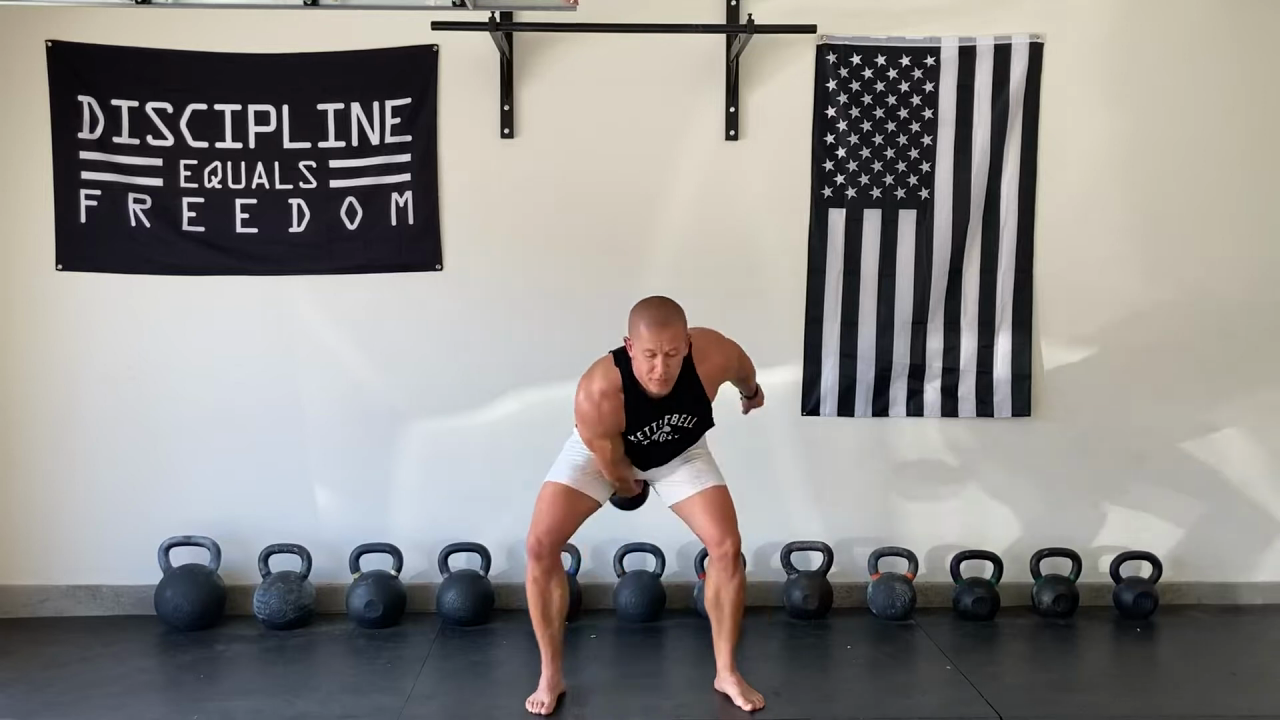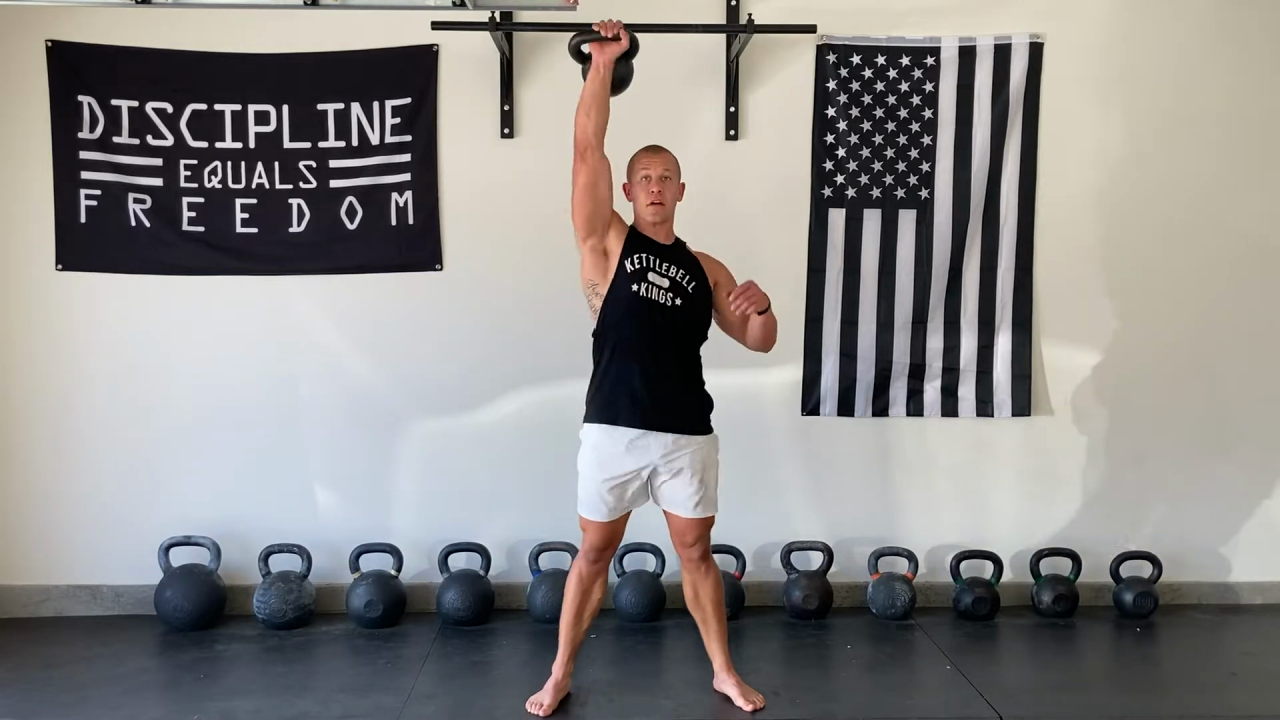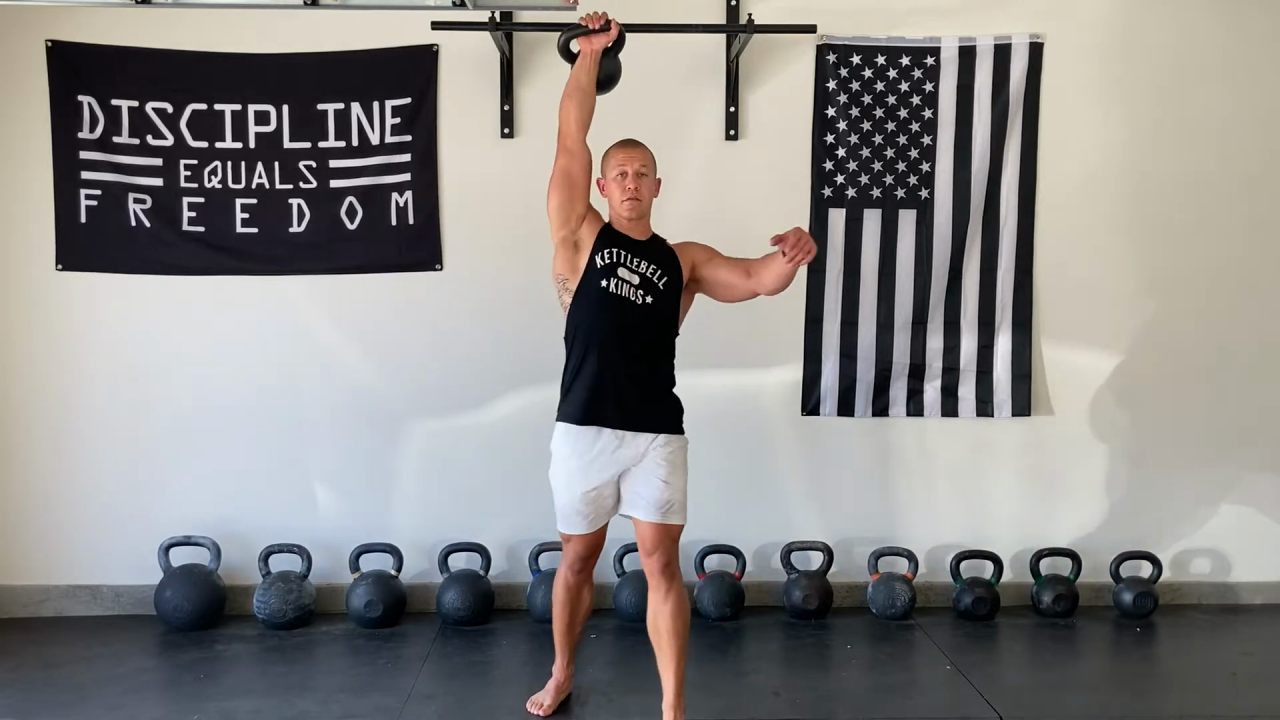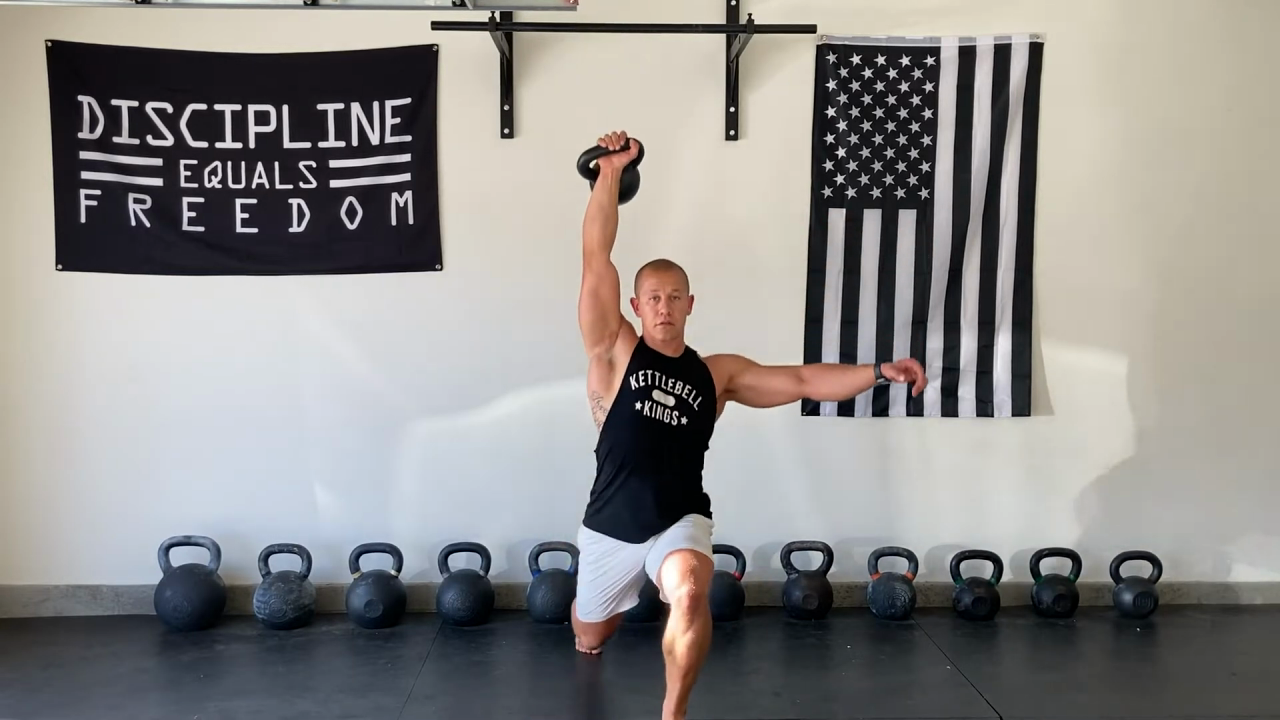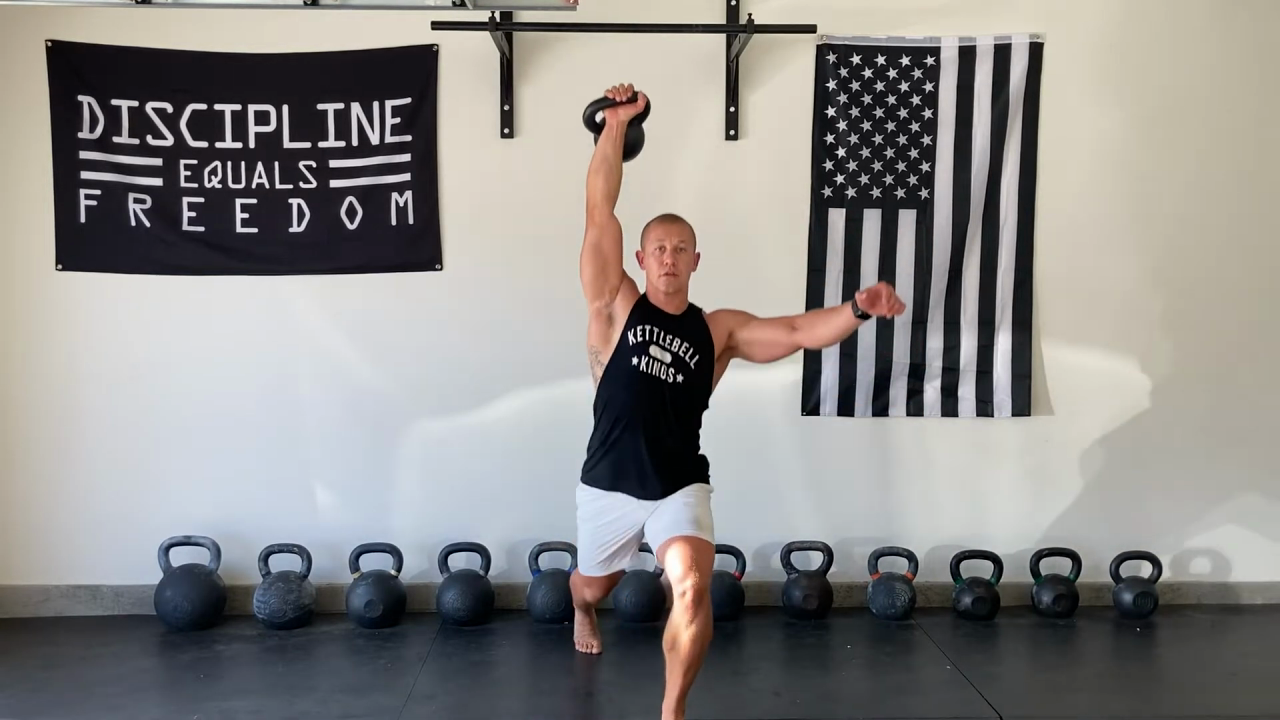
dt=1s
person 1, frame 1
left shoulder: (714, 354)
right shoulder: (598, 394)
left elbow: (743, 370)
right elbow: (610, 462)
left wrist: (752, 393)
right wrist: (628, 486)
left hip: (680, 450)
right hip: (600, 449)
left knee: (726, 547)
right knee: (540, 545)
left ankle: (727, 672)
right ankle: (550, 674)
person 1, frame 2
left shoulder: (705, 269)
right shoulder: (606, 242)
left elbow: (760, 341)
right elbow: (585, 149)
left wrist: (759, 308)
right wrist: (601, 63)
left hip: (687, 434)
right hip: (613, 430)
left knee: (695, 554)
right knee: (594, 554)
person 1, frame 3
left shoulder: (686, 260)
right shoulder: (580, 236)
left elbow: (756, 280)
right elbow: (570, 139)
left wrist: (789, 257)
right wrist: (591, 52)
left hip: (657, 433)
right hip: (584, 429)
left knee: (661, 565)
right knee: (577, 560)
person 1, frame 4
left shoulder: (717, 372)
right shoulder: (614, 352)
left elbow: (803, 380)
right elbow: (596, 257)
left wrist: (877, 371)
right wrist: (610, 172)
left hip: (680, 522)
right hip: (612, 526)
left knee: (690, 596)
right knee: (593, 632)
right ankle: (587, 612)
person 1, frame 5
left shoulder: (718, 329)
right shoulder: (615, 306)
left elbow: (796, 333)
right elbow: (598, 214)
left wrist: (858, 309)
right wrist: (616, 124)
left hip: (680, 487)
right hip: (608, 484)
left knee: (692, 589)
right knee: (589, 591)
right ankle: (586, 618)
